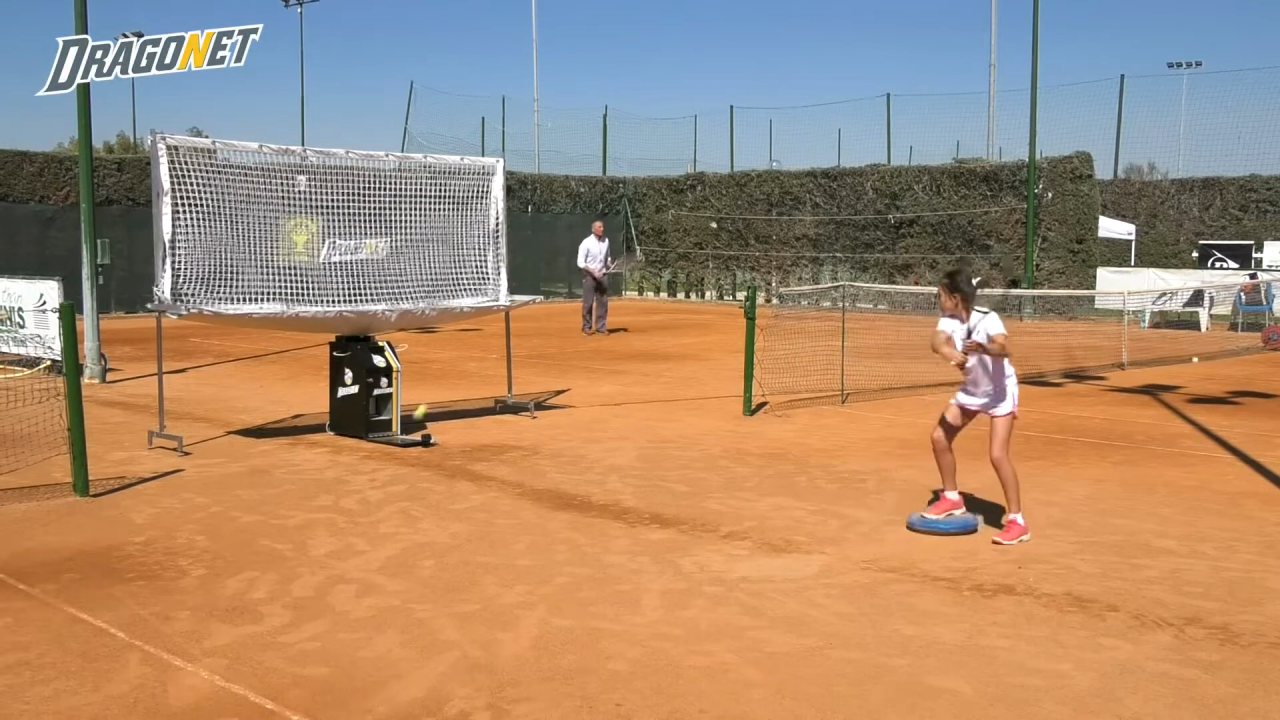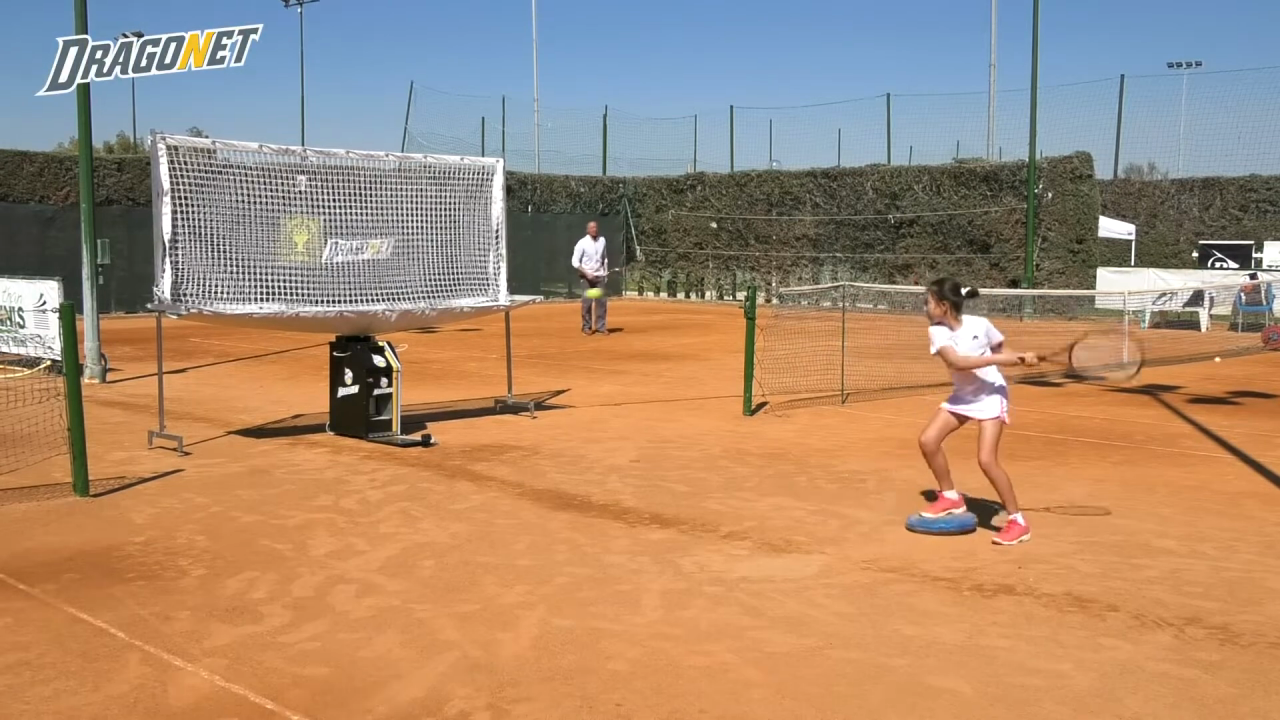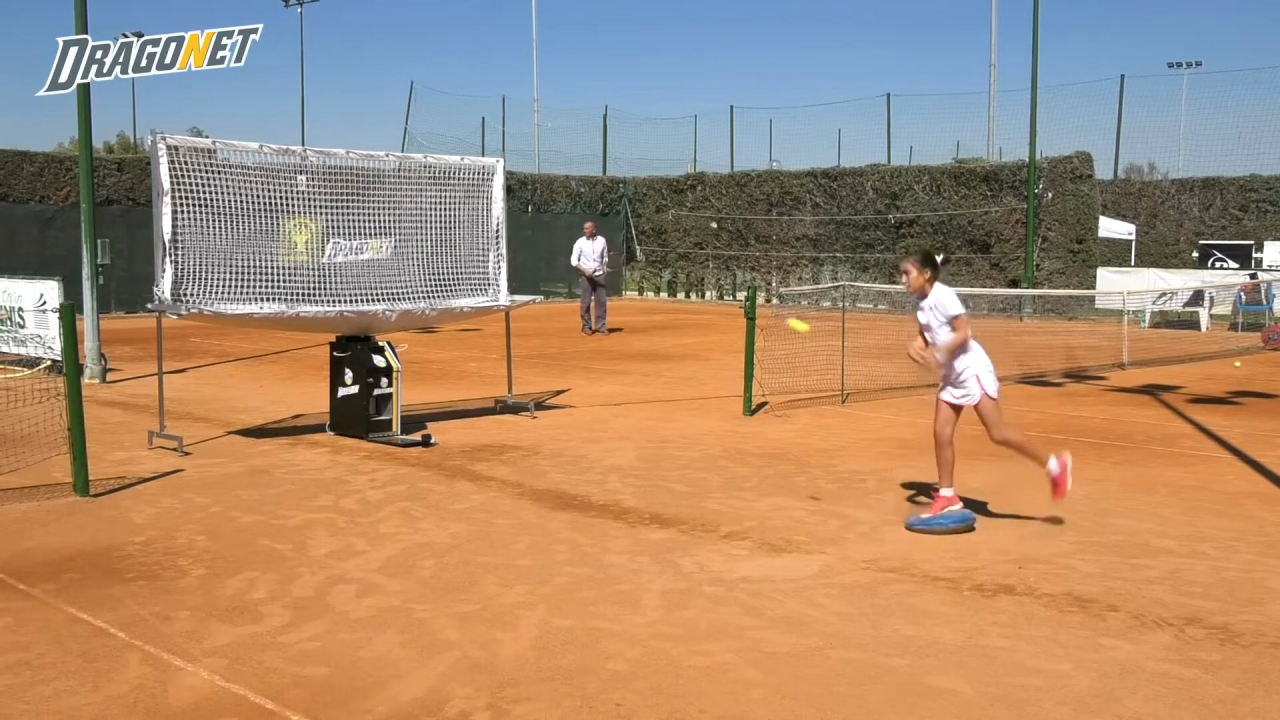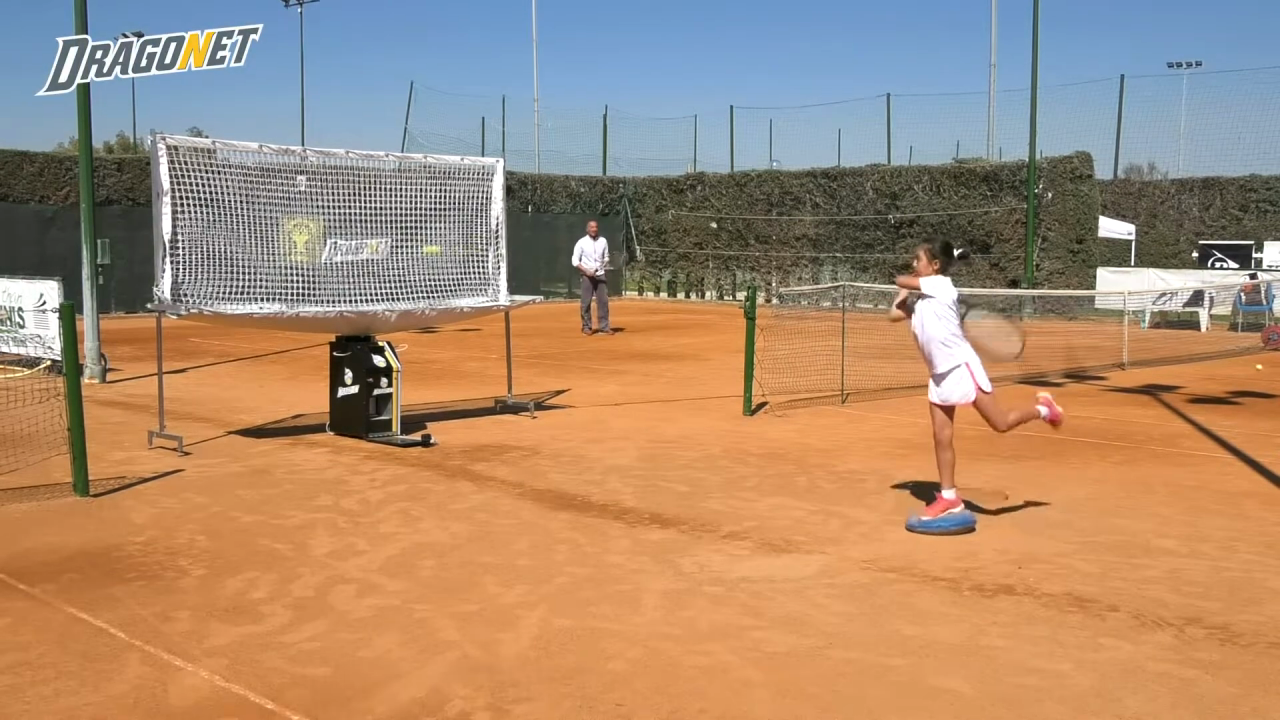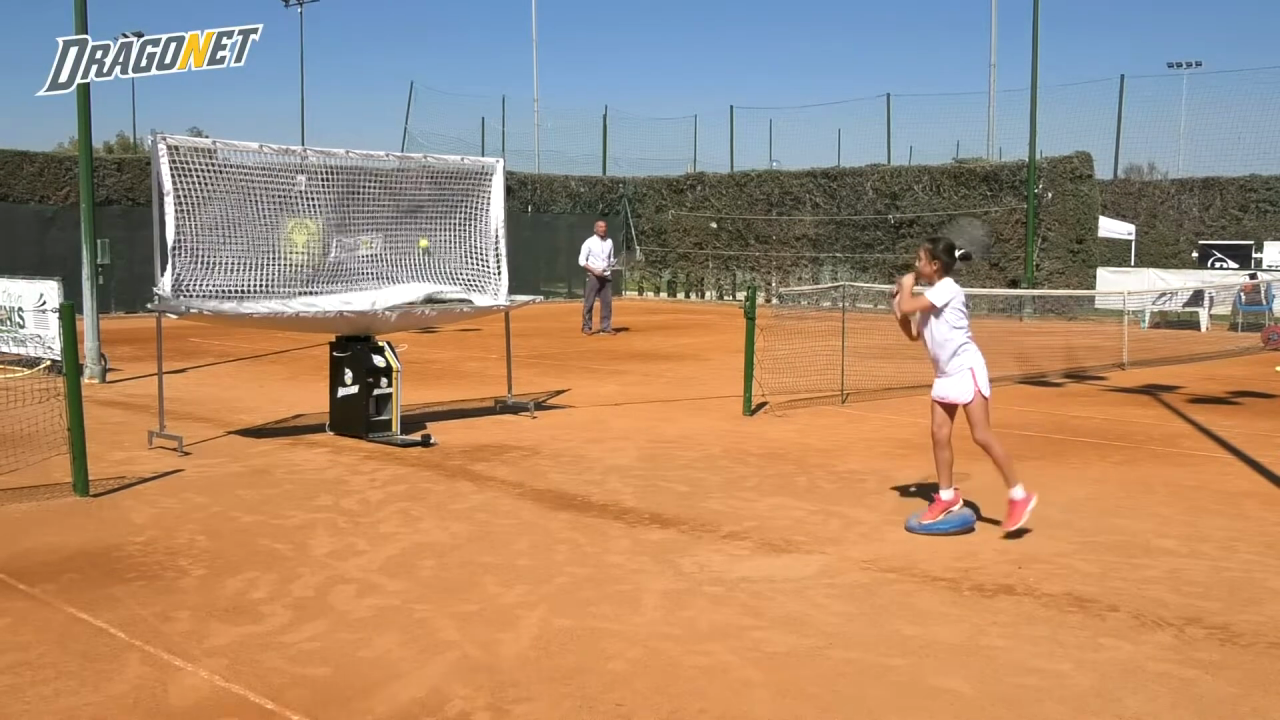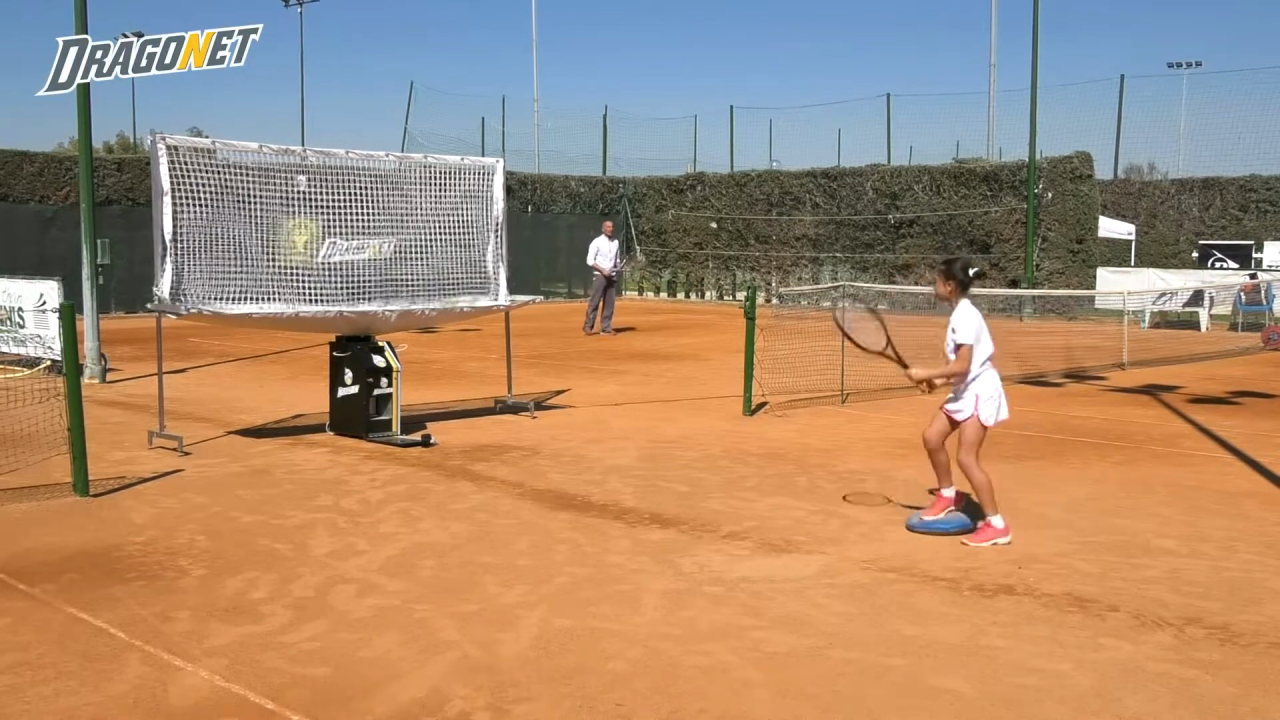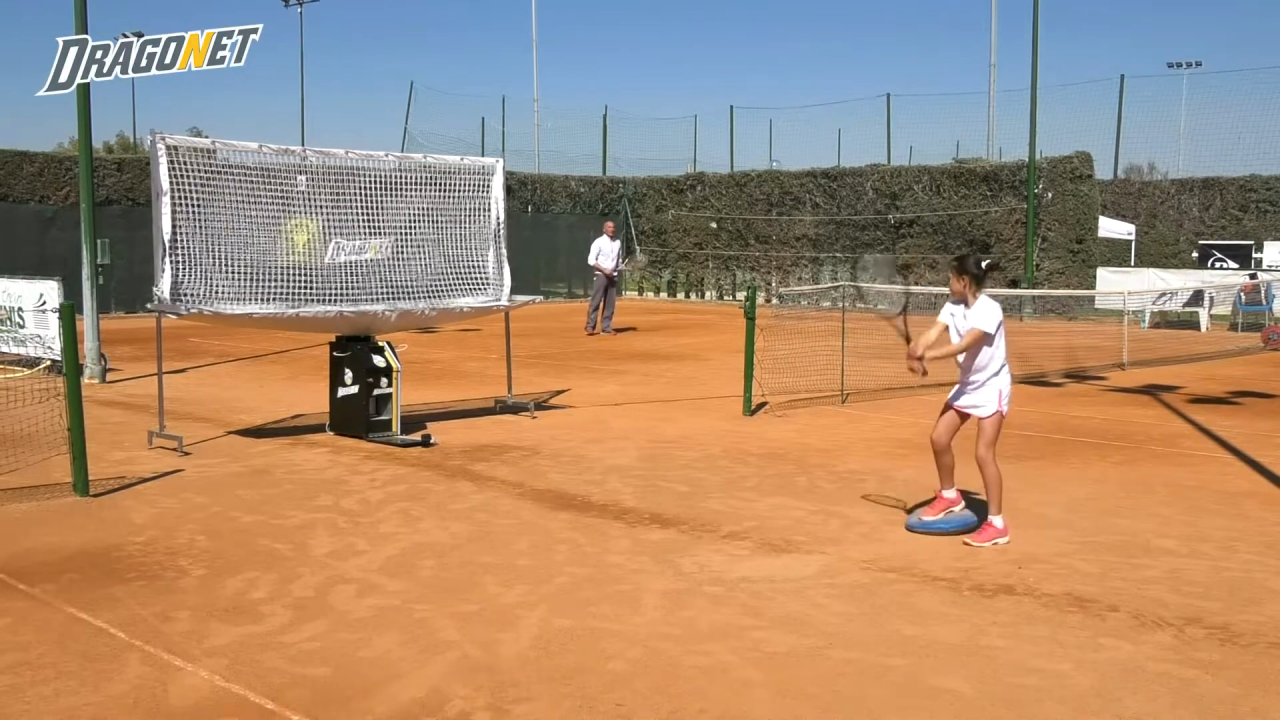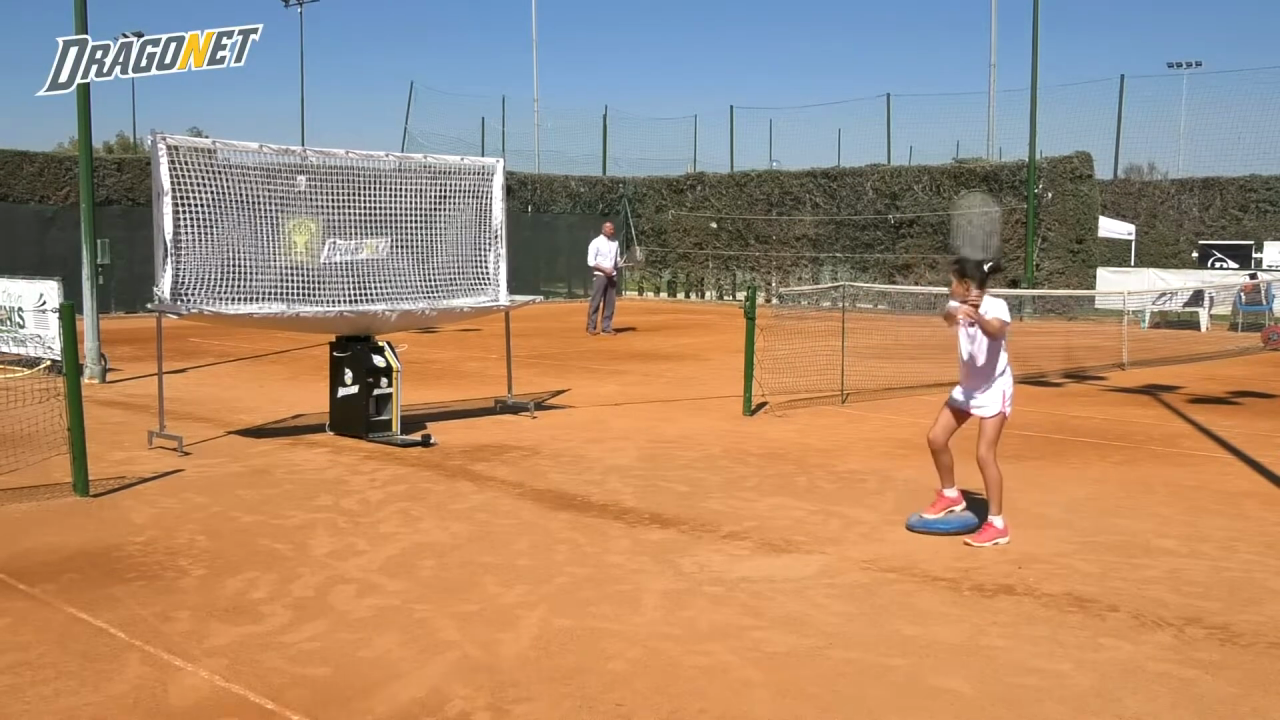
dt=0.3s
person 1, frame 1
left shoulder: (987, 319)
right shoulder: (948, 321)
left elbow: (1003, 349)
right elbow: (937, 342)
left wrist: (983, 347)
right wrist: (950, 354)
left hip: (1000, 392)
right hip: (971, 391)
left knee: (998, 455)
right knee: (939, 438)
left ankle: (1017, 521)
right ankle: (951, 499)
person 1, frame 2
left shoulder: (980, 324)
right shoulder: (936, 331)
left elbow: (1003, 350)
right elbow: (955, 362)
left wrist: (1021, 357)
right wrist: (997, 359)
left hip: (991, 396)
right hip: (961, 397)
left knee: (986, 460)
right knee: (927, 440)
left ankle: (1017, 521)
right ankle: (950, 498)
person 1, frame 3
left shoulder: (944, 295)
right shoulder: (919, 304)
left elbow: (964, 333)
right elbow: (926, 338)
left wrist: (938, 355)
right wrist: (918, 348)
left hip: (974, 372)
right hip: (951, 378)
left knee: (998, 435)
right knee: (942, 435)
left ankle: (1053, 465)
right ankle: (947, 497)
person 1, frame 4
left shoulder: (940, 284)
right shoulder: (921, 298)
left elbow: (900, 280)
right elbow: (893, 315)
left wrist: (908, 283)
right wrist: (905, 292)
left hip: (962, 367)
right hip: (939, 375)
left knee: (1001, 423)
right knee: (941, 436)
left ankle: (1043, 408)
right ankle: (948, 497)
person 1, frame 5
left shoulder: (946, 290)
right shoulder: (934, 293)
left elbow: (908, 306)
right elbow: (913, 334)
left wrist: (906, 286)
right wrist: (900, 305)
left hip: (967, 370)
right hip: (945, 375)
left knee: (982, 436)
right knee: (939, 436)
left ankle: (1019, 495)
right ankle: (947, 498)
person 1, frame 6
left shoulder: (966, 317)
right shoulder: (958, 314)
left elbow: (961, 367)
left wrist: (925, 373)
right wrist: (933, 377)
left hip: (981, 391)
right hip: (964, 391)
left knee: (966, 458)
right knee: (932, 438)
left ankle: (996, 524)
right ankle: (947, 496)
person 1, frame 7
left shoulder: (989, 309)
right shoulder: (953, 307)
left elbow: (962, 345)
right elbow: (934, 332)
left wrist: (927, 356)
right wrist: (917, 350)
left hip: (992, 388)
right hip: (966, 386)
left knee: (984, 454)
right knee: (940, 438)
left ankle: (997, 525)
right ankle: (949, 497)
person 1, frame 8
left shoulder: (996, 306)
right shoulder: (958, 304)
left elbow: (995, 330)
right elbow: (948, 314)
left wrist: (978, 317)
right wrist: (958, 312)
left hip: (994, 389)
right hip: (967, 387)
left knee: (985, 454)
right knee: (936, 438)
left ankle: (996, 524)
right ankle: (950, 496)
